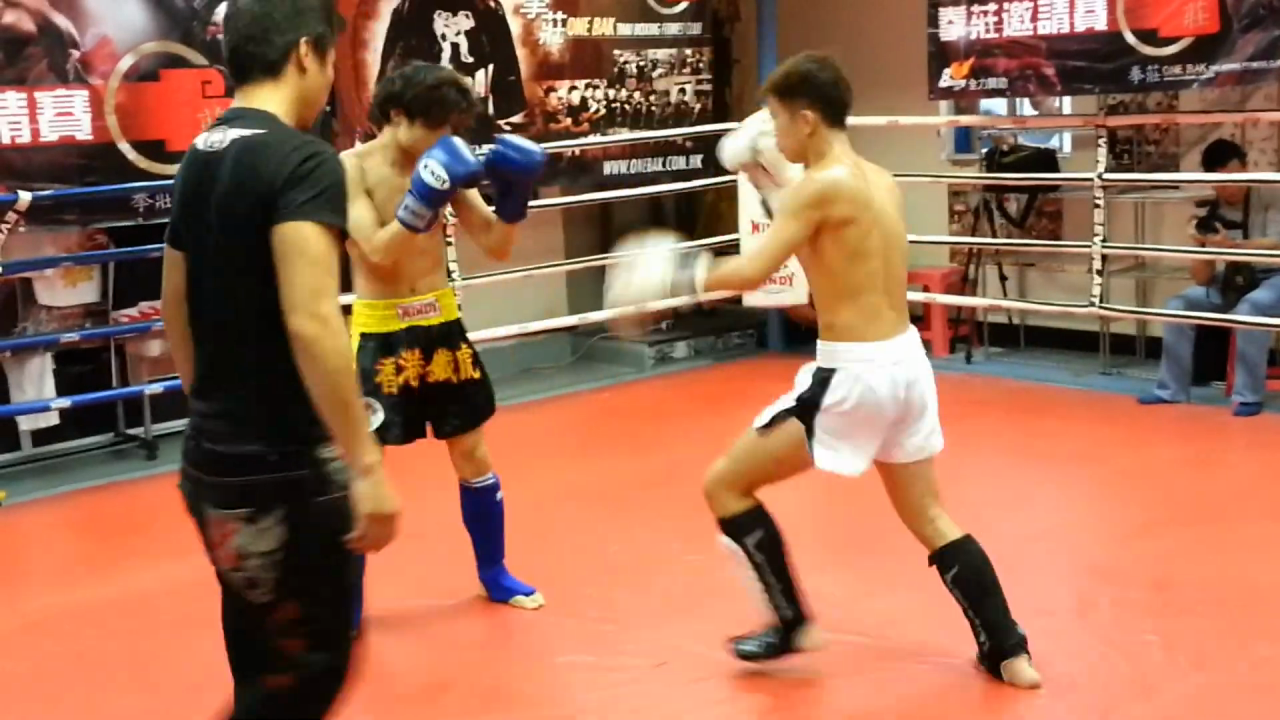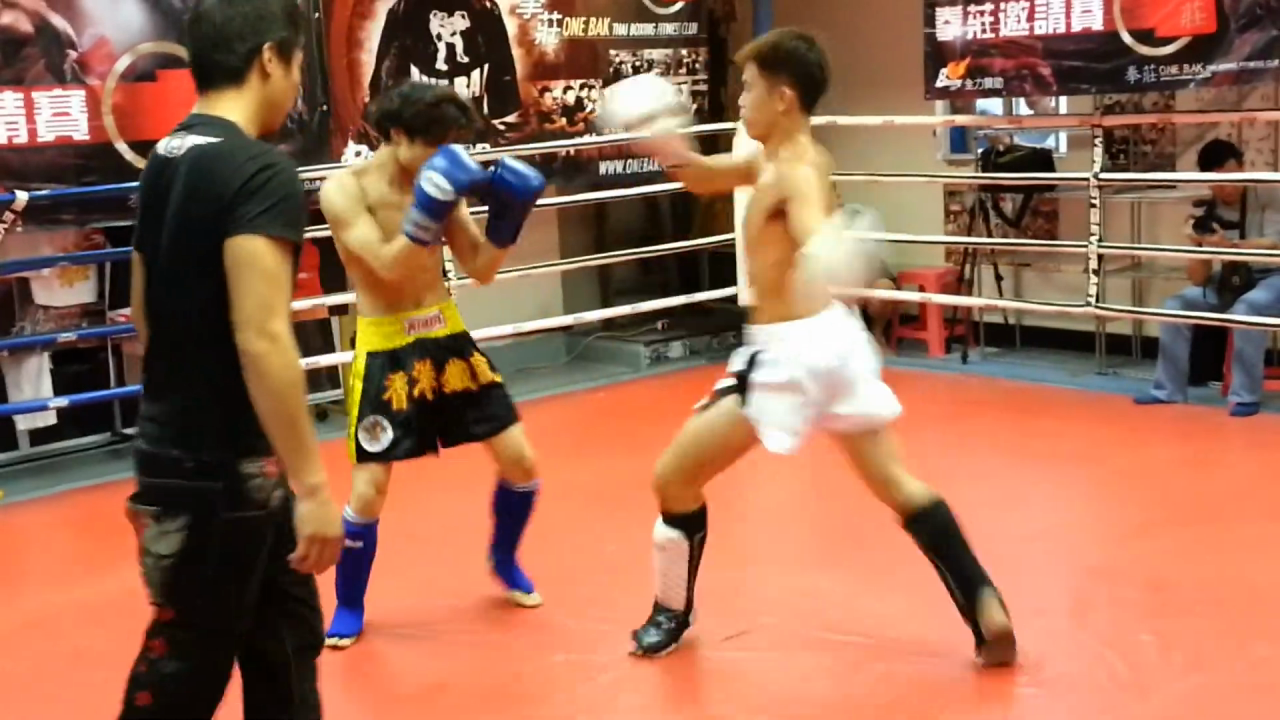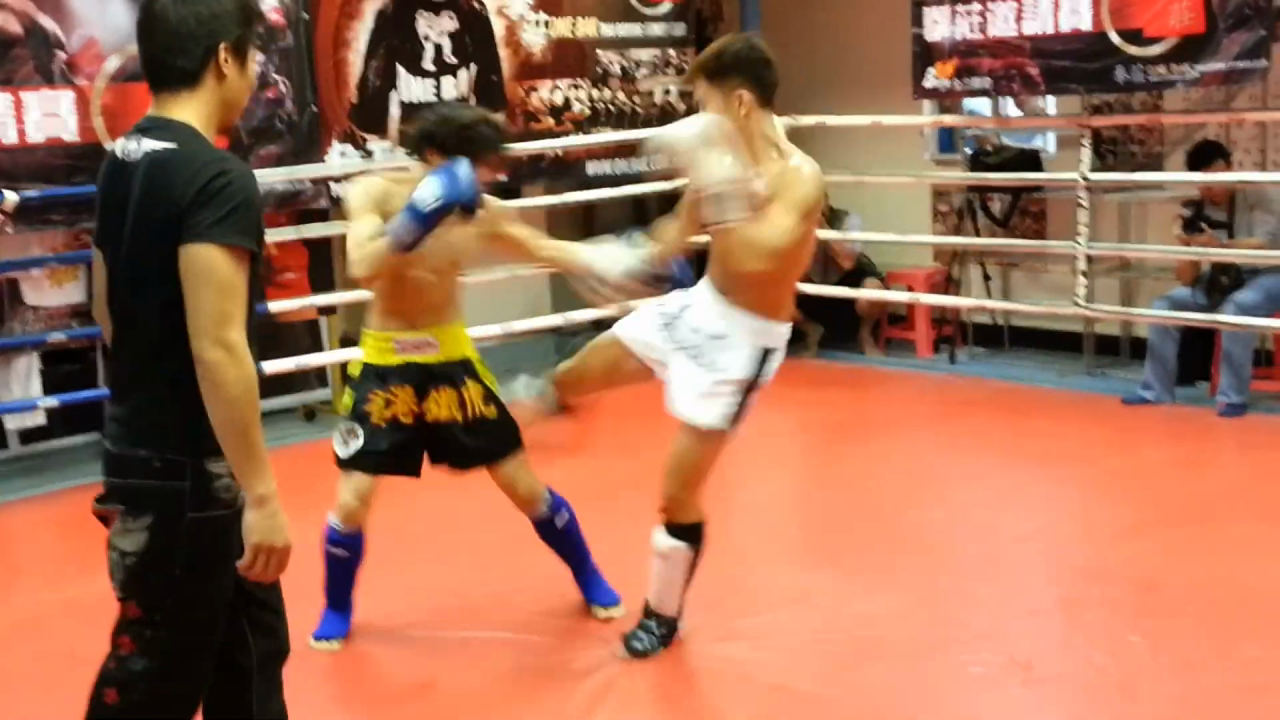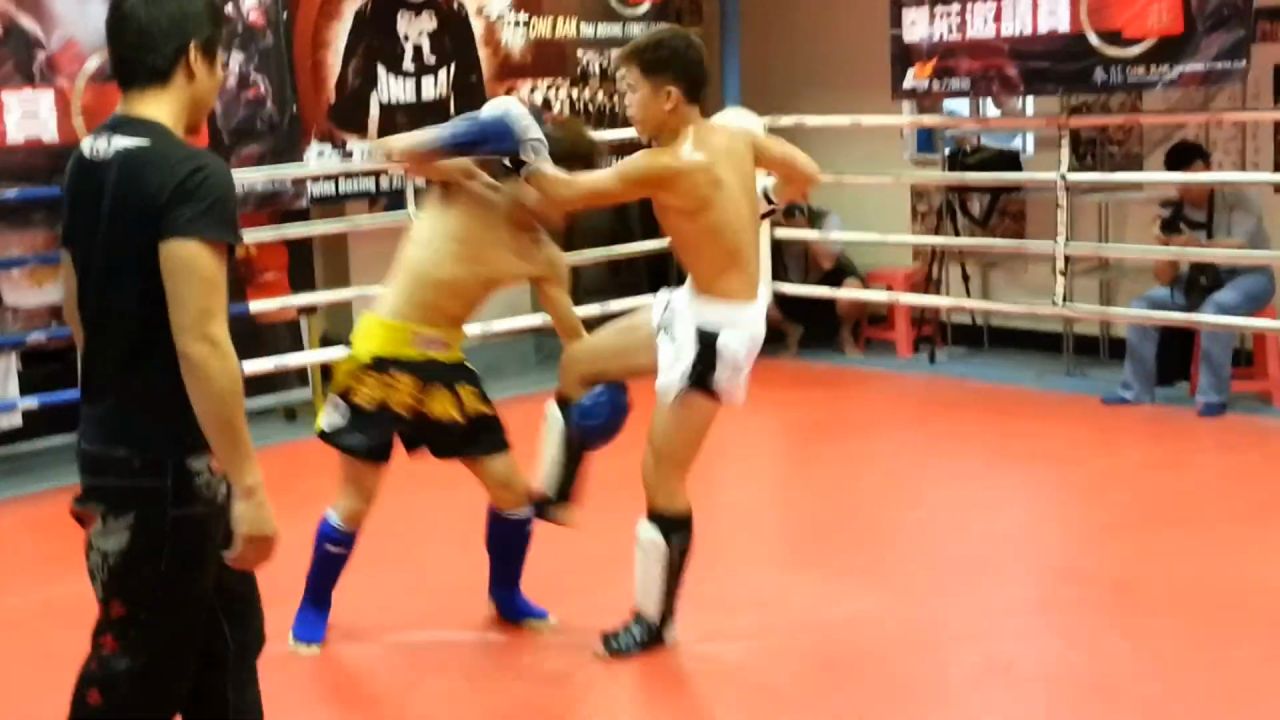
dt=0.2s
person 1, frame 1
left shoulder: (198, 162)
right shoulder: (303, 161)
right elbow: (310, 323)
right wrist: (367, 462)
left hip: (216, 454)
right hip: (281, 462)
left knee: (269, 662)
person 1, frame 2
left shoulder: (163, 164)
right shoulder: (260, 173)
right elbow: (262, 338)
right wrist: (313, 483)
left hip: (179, 449)
right hip: (218, 470)
left knee: (283, 638)
person 1, frame 3
left shoulder: (121, 166)
right shoulder: (216, 179)
right elbow: (218, 347)
right wrist: (261, 493)
left hip: (144, 449)
right hip: (183, 471)
left knee: (249, 641)
person 1, frame 4
left shoulder: (87, 165)
right shoulder: (190, 175)
right elbow: (201, 342)
right wrist: (249, 484)
left hip: (117, 446)
right hip: (164, 465)
left knee: (225, 632)
person 2, frame 1
left shoulder: (820, 188)
right shoulder: (879, 181)
left elbow: (753, 271)
left wrist: (680, 274)
right wrist: (772, 182)
left hip: (850, 375)
right hip: (903, 361)
left knee: (725, 487)
right knee: (929, 518)
left ankle: (790, 621)
right ankle: (1009, 652)
person 2, frame 2
left shoulder: (799, 168)
right shoulder: (780, 158)
left elbow: (814, 229)
right elbow: (709, 175)
left wrist: (817, 260)
right wrist: (663, 141)
left hip: (789, 358)
right hip: (836, 336)
left knee: (673, 478)
right knee: (897, 484)
left ankle: (673, 610)
right ankle: (985, 610)
person 2, frame 3
left shoulder: (801, 180)
right shoulder: (731, 157)
left elbow: (756, 258)
right elbow: (679, 234)
left wrist: (730, 191)
left hip: (745, 342)
right hip: (700, 307)
left knee: (680, 492)
right knee: (587, 369)
left ankle: (664, 615)
right ankle: (529, 401)
person 2, frame 4
left shoulder: (668, 164)
right shoulder: (733, 127)
left elbow: (566, 195)
right elbow: (804, 175)
left wrist: (521, 145)
left hip: (719, 330)
right hip: (689, 310)
left knee: (662, 478)
right knee: (577, 366)
left ankle: (652, 620)
right ankle: (554, 489)
person 3, frame 1
left shoulder: (442, 166)
right shoulder: (348, 171)
left elbow: (496, 247)
right elbow: (379, 251)
left wrist: (513, 195)
right wrist: (423, 199)
left hip: (443, 325)
right hip: (381, 336)
left knee: (474, 458)
left ankle: (494, 574)
person 3, frame 2
left shoulder: (437, 188)
right shoulder: (342, 191)
left elbow: (481, 270)
right elbow: (388, 266)
left wrist: (509, 218)
right wrist: (427, 210)
left hip: (448, 337)
right hip: (386, 349)
left knee: (517, 461)
right knee: (368, 493)
left ankle: (505, 560)
right ankle: (349, 605)
person 3, frame 3
left shoulder: (483, 212)
right shoulder: (372, 193)
left elbow: (553, 252)
right elbow: (364, 271)
left wrist: (623, 258)
right wrist: (412, 221)
left hip: (452, 363)
right hip: (385, 364)
left knee: (524, 488)
right knee: (352, 504)
left ankle: (587, 577)
right ankle: (338, 607)
person 3, frame 4
left shoulder: (542, 254)
right shoulder: (461, 187)
left elbow: (567, 325)
right elbow: (393, 150)
left hip: (443, 363)
right hip: (382, 354)
left knee: (514, 488)
right knee: (354, 504)
left ankle: (507, 598)
right ankle: (314, 606)
person 4, frame 1
right shoulder: (1210, 215)
right elbow: (1202, 280)
left wrist: (1231, 245)
right wrist: (1201, 247)
right hip: (1238, 278)
left knee: (1249, 310)
right knee: (1179, 305)
left ankle: (1248, 396)
right ankle: (1172, 390)
person 4, frame 2
right shoulder: (1207, 214)
right elbow: (1198, 280)
left wrist: (1228, 245)
right wrist: (1198, 247)
left knee: (1246, 310)
right knee: (1176, 305)
left ankle: (1245, 397)
right ankle: (1168, 390)
person 4, frame 3
left shoulder: (1257, 195)
right shoulder: (1195, 215)
right elbow: (1187, 280)
left wrist: (1217, 246)
right wrist: (1187, 247)
right hip: (1224, 278)
left knee: (1234, 309)
right knee: (1165, 306)
left ankle: (1233, 396)
right ankle: (1157, 390)
person 4, frame 4
left shoulder: (1236, 197)
right shoulder: (1174, 214)
left elbow: (1243, 246)
right elbow: (1166, 280)
left wrist: (1196, 245)
right wrist: (1165, 247)
left hip: (1249, 276)
right hip: (1204, 278)
left knee: (1214, 310)
right knee: (1144, 305)
left ankle: (1213, 396)
right ankle: (1137, 390)
